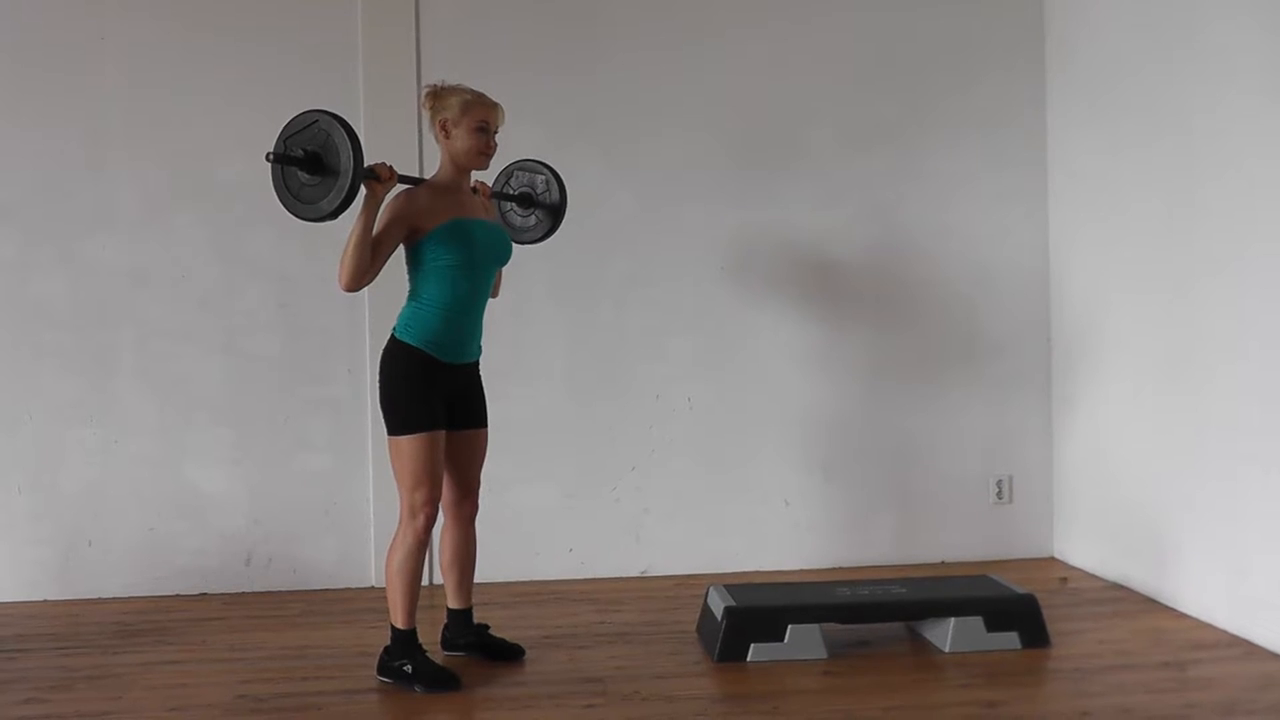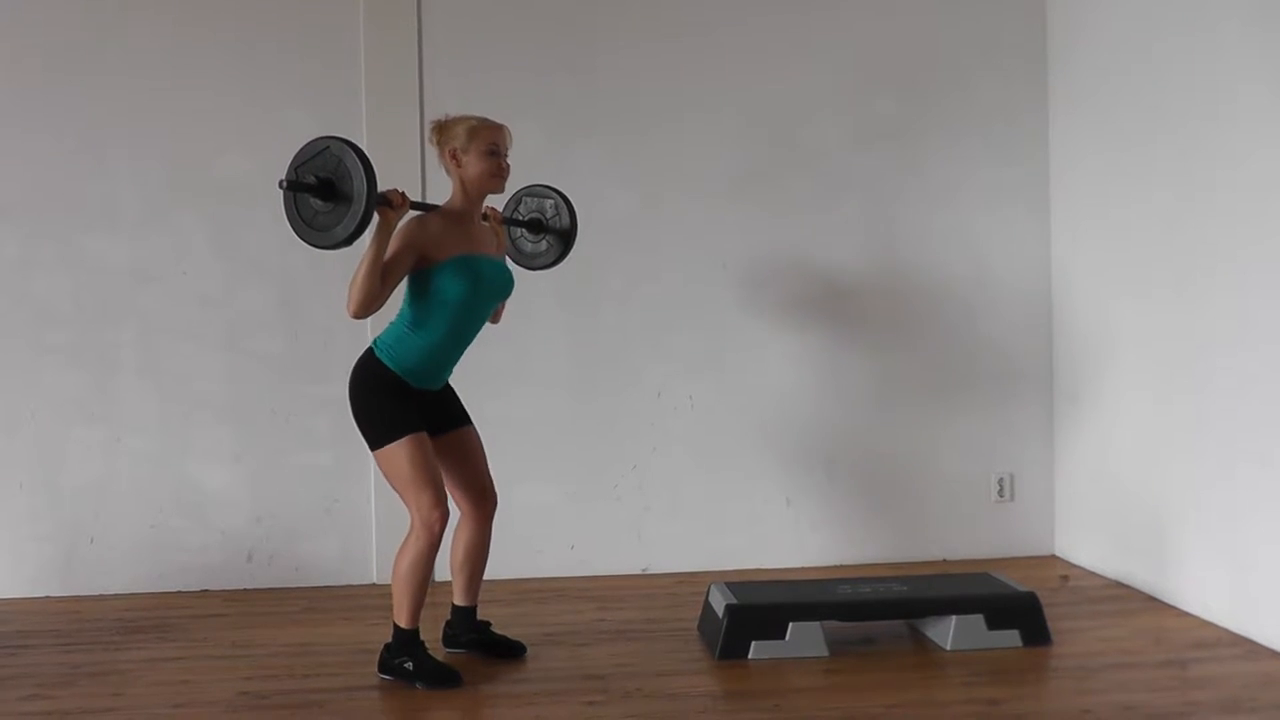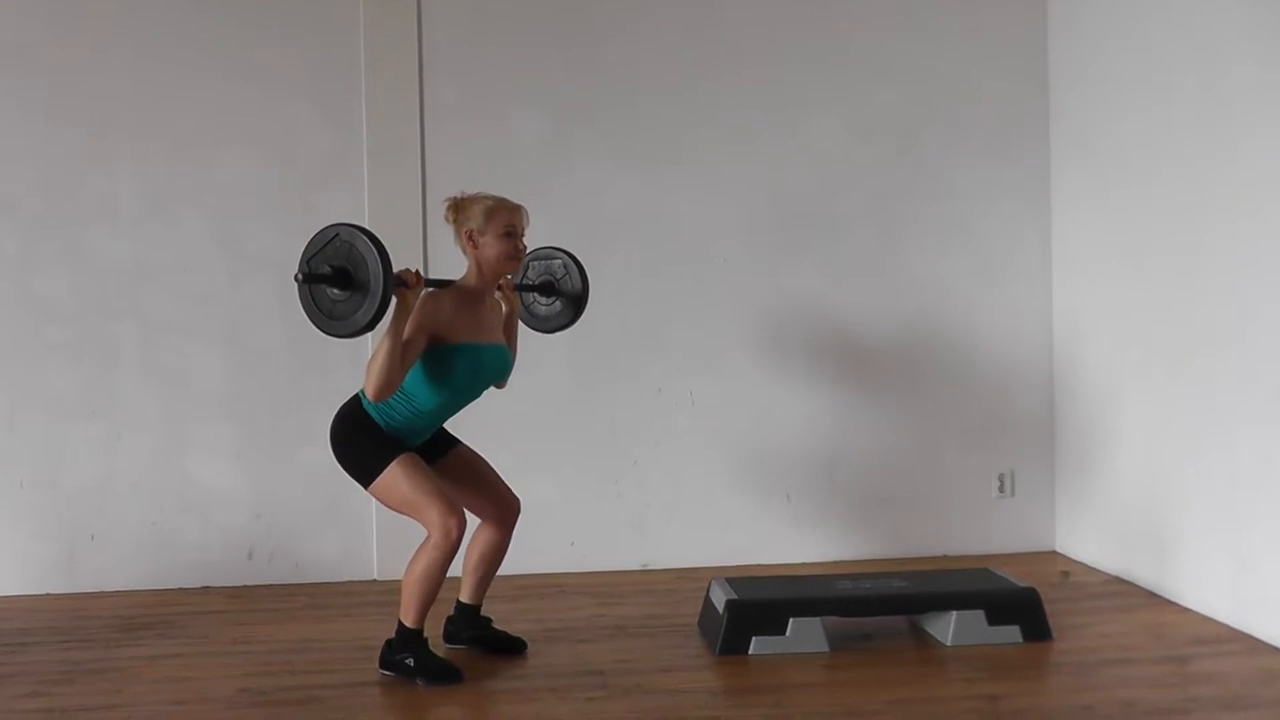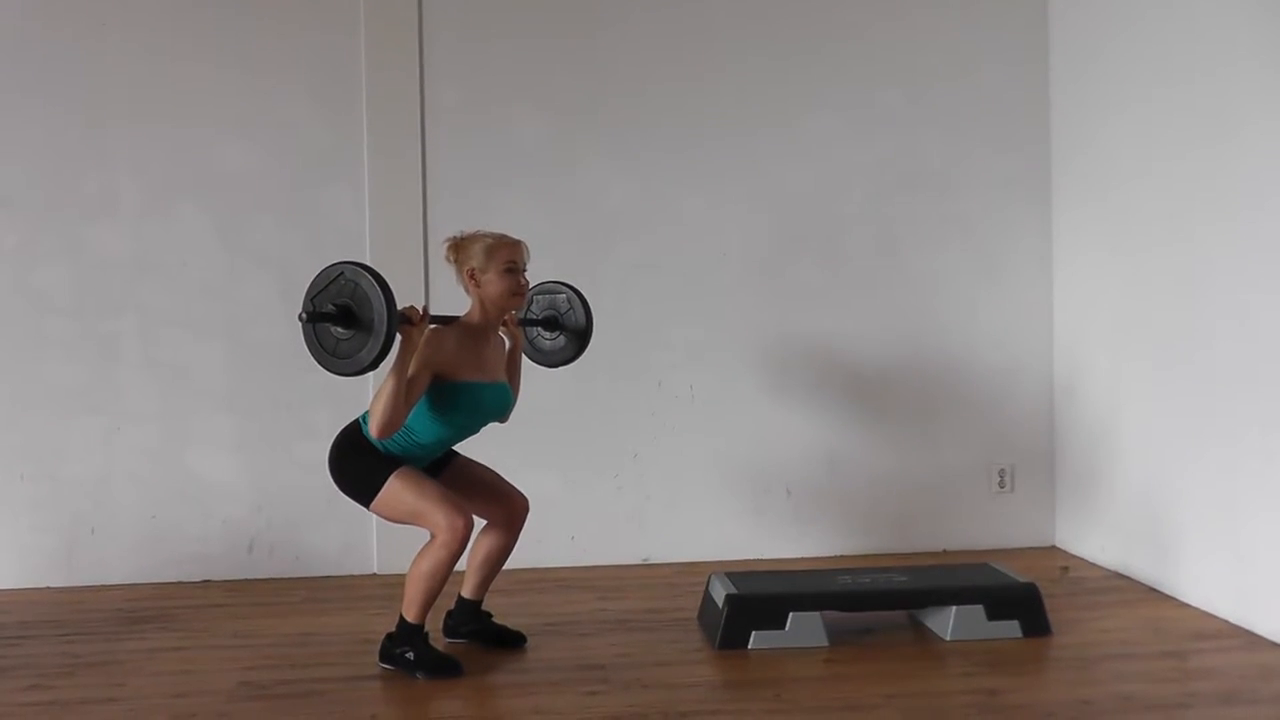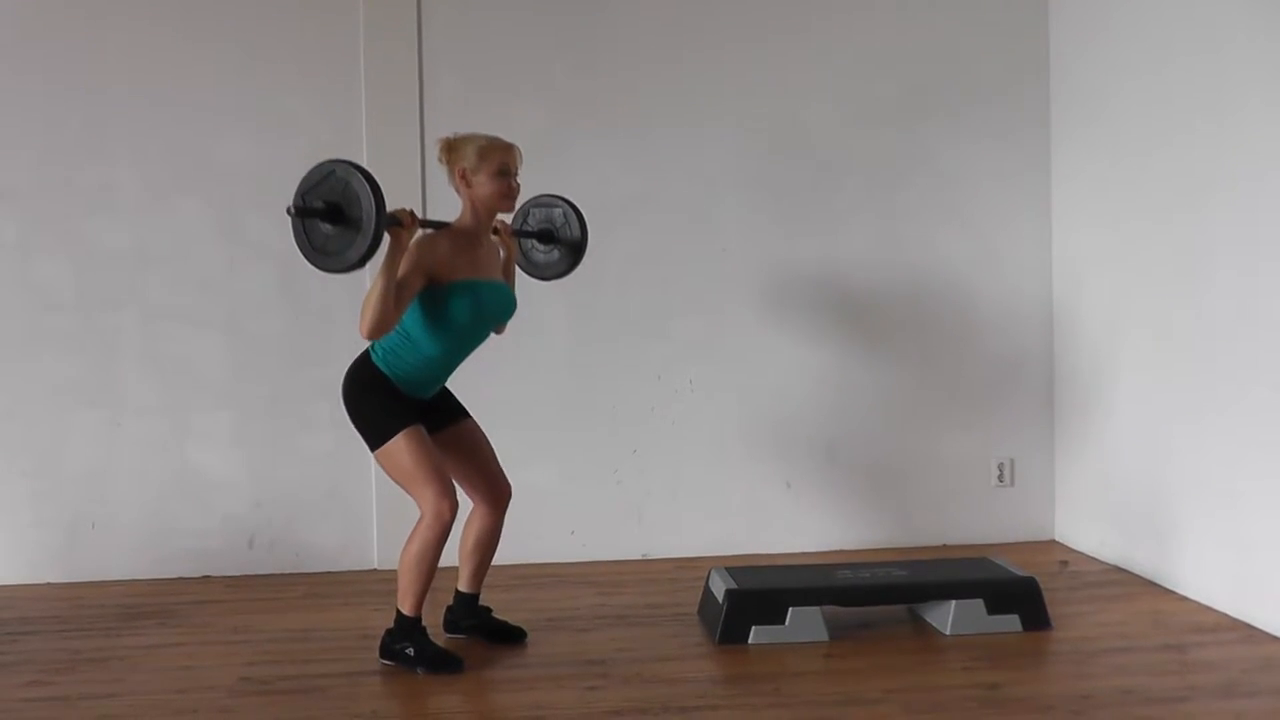
dt=0.7s
person 1, frame 1
left shoulder: (480, 204)
right shoulder: (413, 202)
right elbow: (352, 279)
right wrist: (372, 200)
left hip: (463, 368)
right hip: (415, 366)
left knee: (463, 504)
right knee: (420, 512)
left ankle: (461, 626)
right ankle: (400, 651)
person 1, frame 2
left shoulder: (483, 231)
right shoulder: (425, 230)
left elbow: (492, 313)
right elbow: (360, 306)
right wrist: (385, 227)
left hip: (431, 386)
right hip: (384, 384)
left knee: (480, 502)
right knee: (431, 513)
left ankle: (464, 623)
right ankle: (401, 649)
person 1, frame 3
left shoulder: (490, 306)
right shoulder: (437, 307)
left elbow: (499, 378)
right elbow: (377, 389)
right wrist: (403, 308)
left hip: (417, 433)
right hip: (366, 431)
left knee: (503, 508)
right knee: (446, 522)
left ankle: (465, 621)
right ankle: (402, 648)
person 1, frame 4
left shoulder: (496, 343)
right shoulder: (442, 343)
left elbow: (500, 412)
right elbow: (381, 427)
right wrist: (408, 346)
left hip: (420, 456)
right hip: (363, 455)
left knee: (513, 507)
right knee: (454, 524)
left ankle: (465, 615)
right ankle: (403, 641)
person 1, frame 5
left shoulder: (491, 248)
right shoulder: (435, 248)
left elbow: (497, 323)
right elbow: (373, 327)
right wrist: (396, 248)
left hip: (427, 390)
right hip: (378, 387)
left knee: (495, 493)
right knee: (439, 505)
left ankle: (465, 609)
right ankle: (402, 636)
